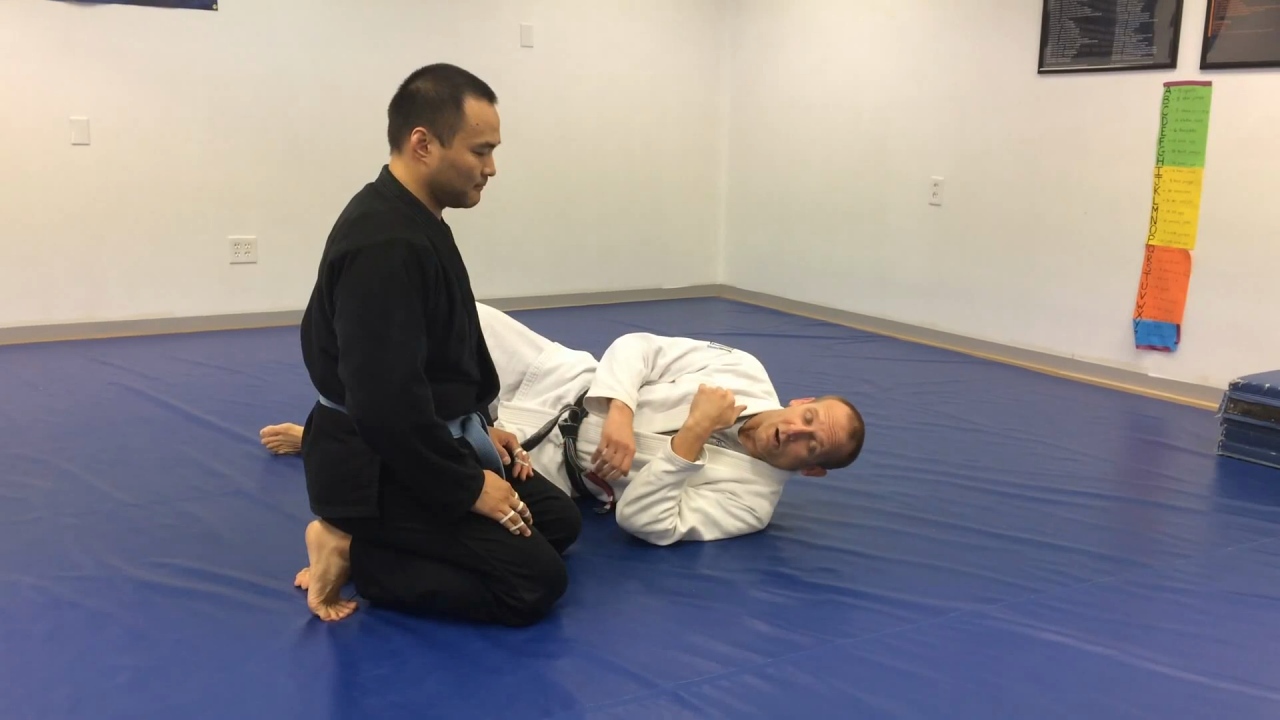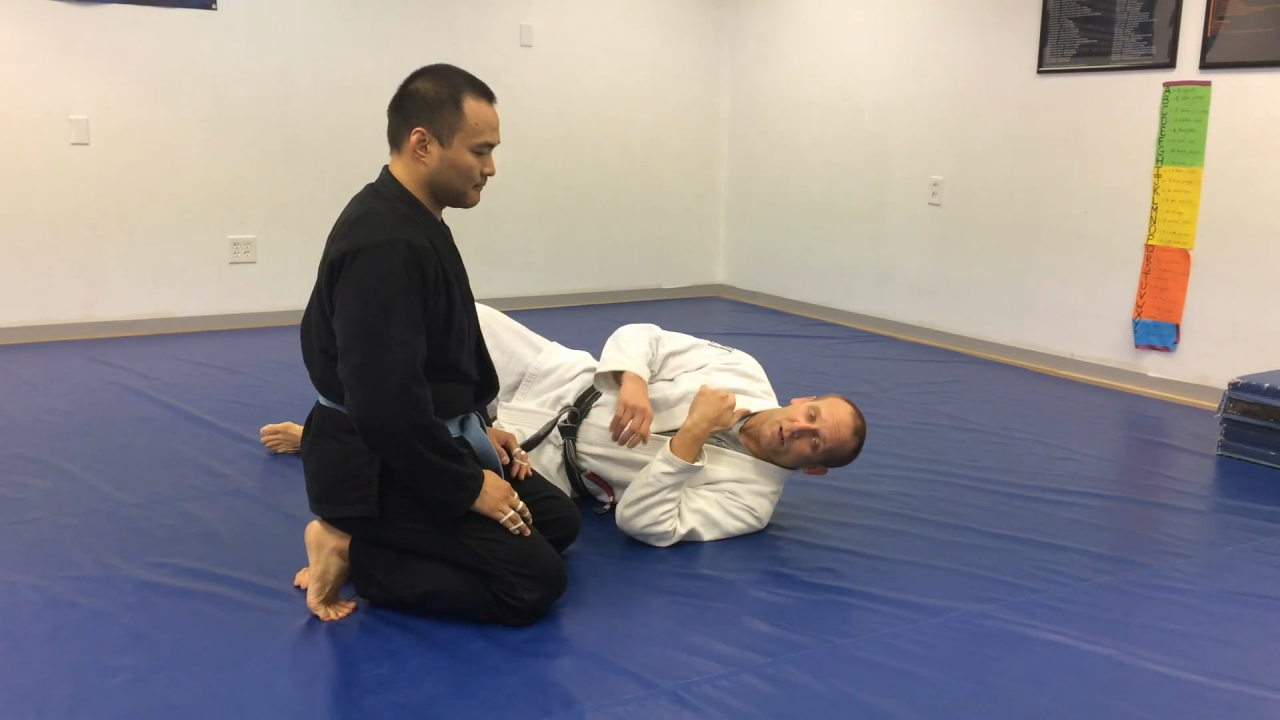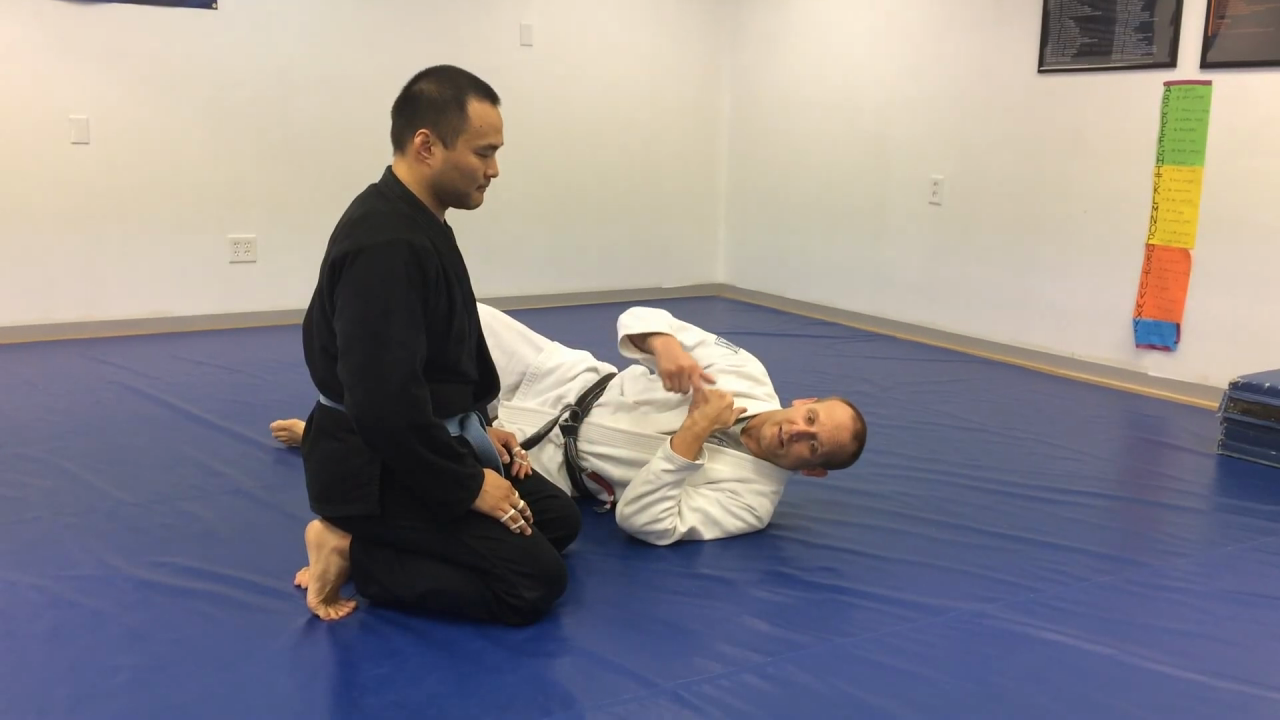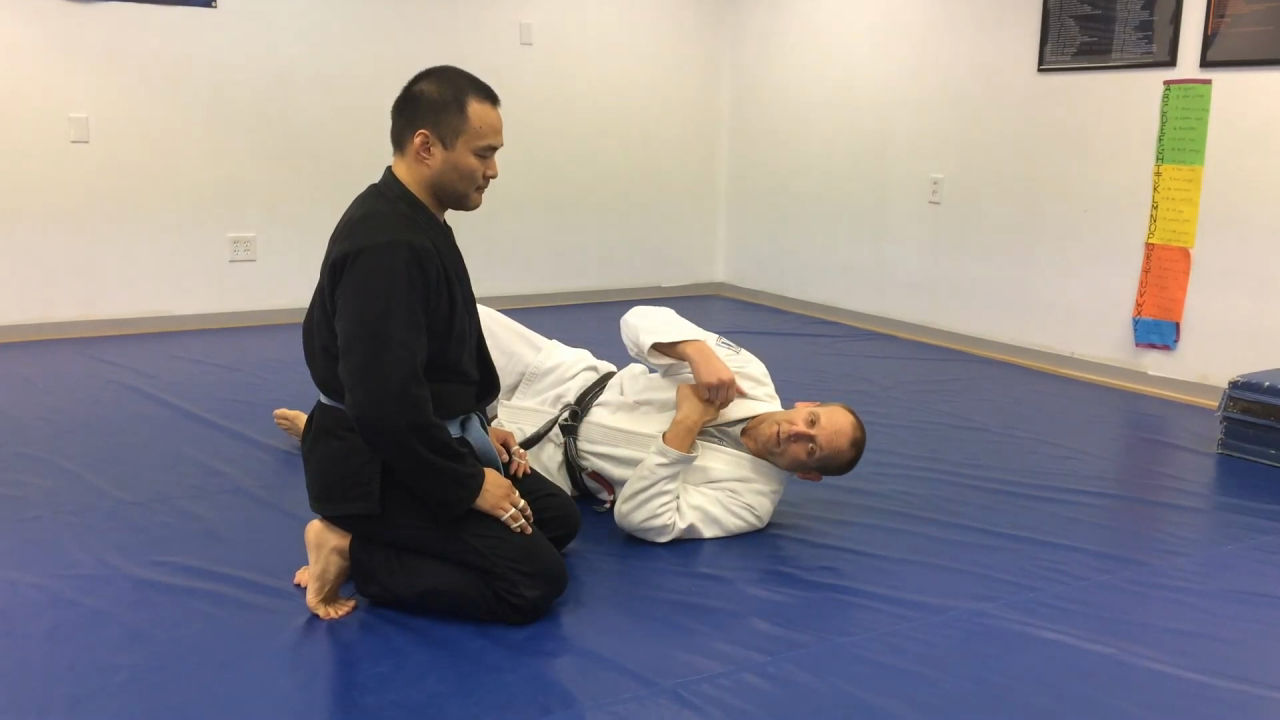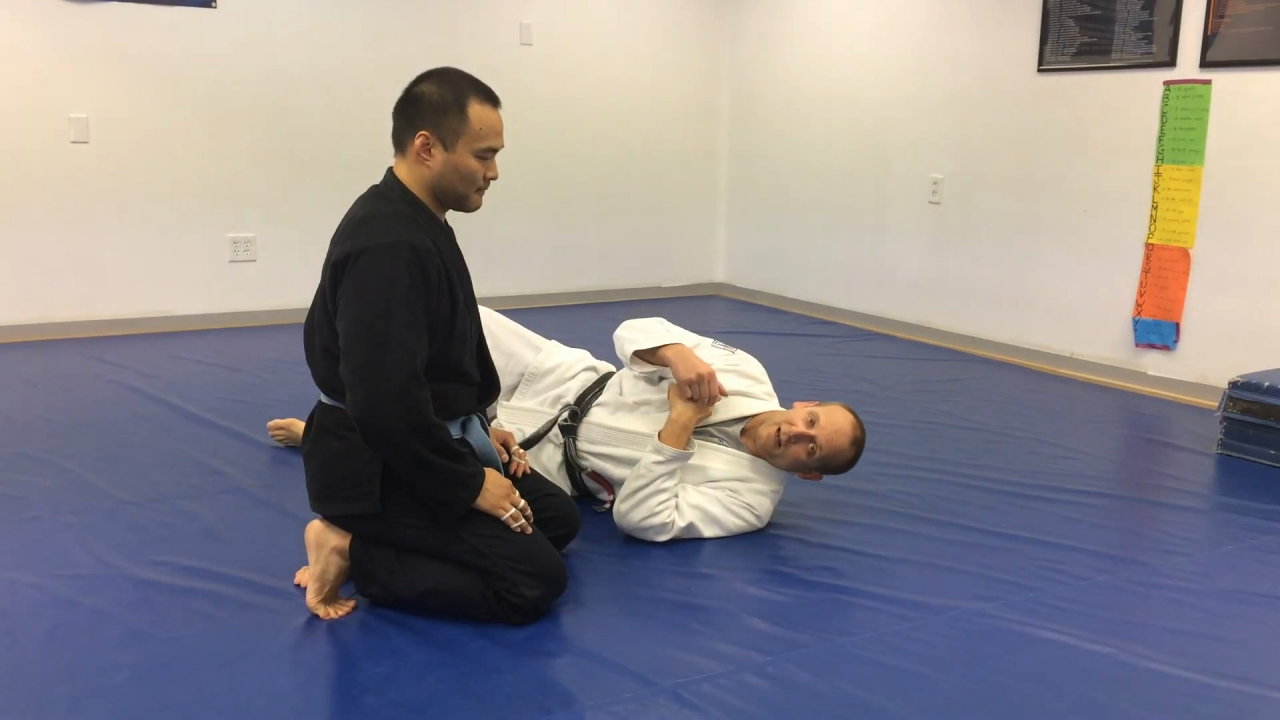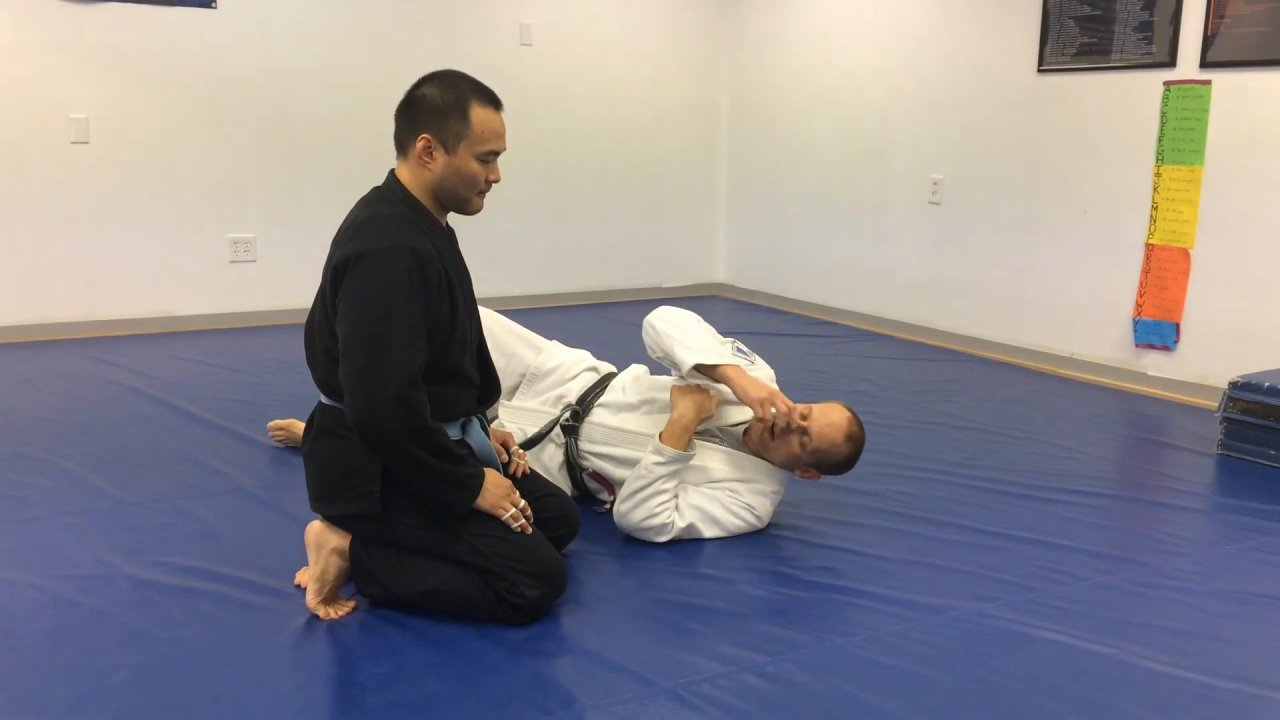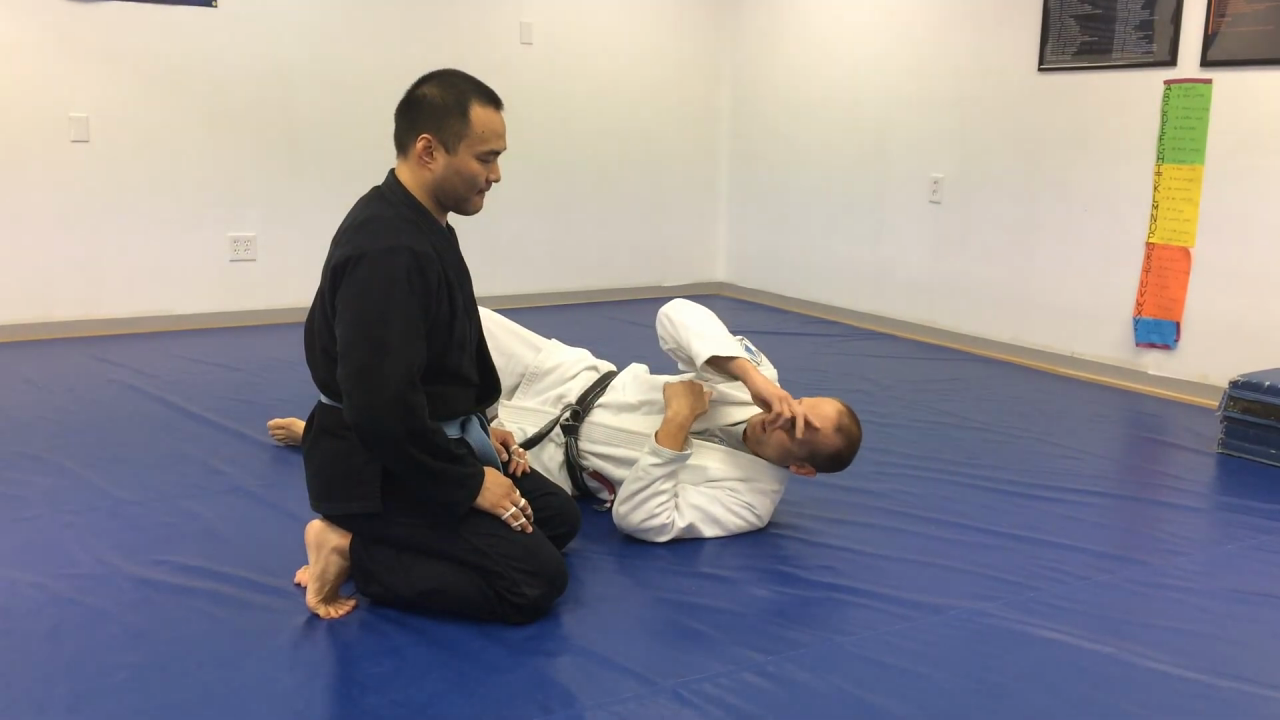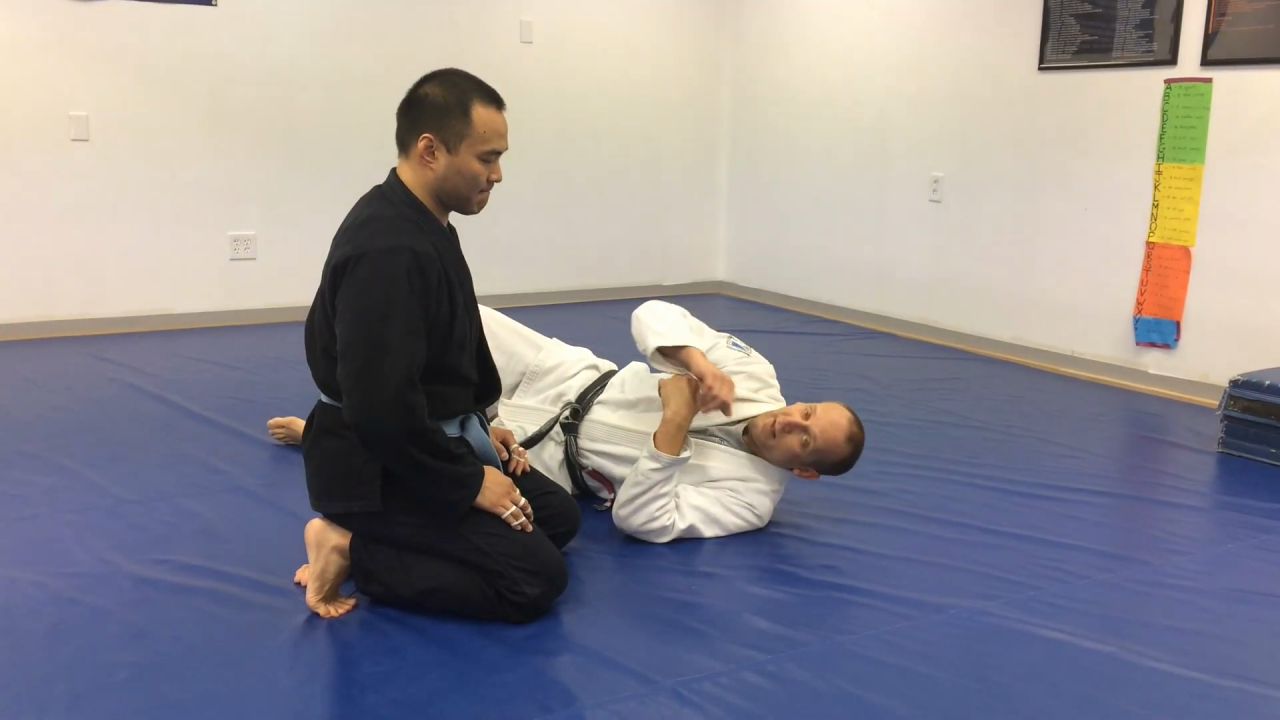
dt=0.4s
person 1, frame 1
left shoulder: (751, 499)
right shoulder: (745, 372)
left elbow: (643, 518)
right elbow: (639, 348)
left wrist: (695, 434)
right wrist: (620, 412)
left hip: (552, 461)
right hip: (572, 383)
person 1, frame 2
left shoulder: (751, 498)
right shoulder: (744, 373)
left elbow: (643, 521)
right elbow: (639, 337)
left wrist: (693, 435)
right wrist: (632, 384)
left hip: (549, 462)
right hip: (569, 381)
person 1, frame 3
left shoulder: (752, 498)
right shoulder: (747, 374)
left elbow: (643, 520)
right elbow: (638, 320)
left wrist: (694, 434)
right wrist: (665, 345)
left hip: (552, 461)
right hip: (576, 382)
person 1, frame 4
left shoulder: (750, 498)
right shoulder: (750, 378)
left elbow: (641, 517)
right elbow: (640, 321)
left wrist: (686, 429)
right wrist: (700, 351)
left hip: (552, 458)
right hip: (575, 380)
person 1, frame 5
left shoulder: (750, 497)
right shoulder: (746, 377)
left elbow: (640, 518)
right elbow: (631, 334)
left wrist: (679, 425)
right wrist: (678, 353)
left hip: (552, 458)
right hip: (577, 381)
person 1, frame 6
left shoulder: (751, 499)
right shoulder: (757, 375)
left elbow: (640, 518)
right elbow: (663, 323)
left wrist: (683, 426)
right wrist: (735, 378)
left hip: (554, 457)
right hip: (578, 379)
person 1, frame 7
left shoulder: (751, 499)
right shoulder: (753, 379)
left elbow: (640, 519)
right elbow: (677, 316)
left wrist: (677, 425)
right wrist: (752, 376)
left hip: (554, 458)
right hip: (578, 380)
person 1, frame 8
left shoulder: (752, 498)
right shoulder: (756, 379)
left elbow: (640, 519)
right elbow: (652, 315)
left wrist: (674, 424)
right wrist: (700, 362)
left hip: (552, 455)
right hip: (576, 377)
person 2, frame 1
left shoulder: (412, 221)
right shoulder: (384, 245)
right elbow: (386, 404)
left wrist: (479, 431)
right wrist: (467, 487)
left hip: (424, 441)
right hip: (377, 465)
left knee: (557, 521)
right knee: (534, 581)
left ankle: (369, 542)
right ankle: (351, 552)
person 2, frame 2
left shoulder: (412, 220)
right shoulder: (383, 245)
right elbow: (385, 402)
left wrist: (475, 430)
right wrist: (466, 487)
left hip: (424, 442)
right hip: (377, 466)
left knee: (557, 521)
right knee: (533, 581)
left ankle: (370, 540)
right ankle: (351, 551)
person 2, frame 3
left shoulder: (415, 222)
right shoulder: (385, 246)
right elbow: (384, 403)
left wrist: (476, 430)
right wrist: (467, 486)
left hip: (425, 442)
right hip: (377, 464)
left knee: (557, 521)
right knee: (534, 581)
left ankle: (372, 540)
right ankle: (352, 552)
person 2, frame 4
left shoulder: (415, 222)
right shoulder: (385, 246)
right elbow: (384, 403)
left wrist: (475, 430)
right wrist: (468, 485)
left hip: (422, 443)
right hip: (376, 465)
left knee: (557, 519)
right knee: (534, 580)
left ankle: (375, 540)
right ankle: (352, 550)
person 2, frame 5
left shoulder: (416, 222)
right shoulder: (387, 246)
right elbow: (385, 403)
left wrist: (476, 431)
right wrist: (468, 484)
left hip: (424, 443)
right hip: (377, 464)
left knee: (557, 519)
right knee: (534, 580)
left ankle: (372, 539)
right ankle: (352, 551)
person 2, frame 6
left shoulder: (418, 224)
right shoulder: (386, 250)
right elbow: (383, 406)
left wrist: (475, 432)
right wrist: (468, 484)
left hip: (428, 442)
right hip: (377, 465)
left knee: (558, 519)
right knee: (534, 580)
left ankle: (374, 539)
right ankle: (352, 552)
person 2, frame 7
left shoulder: (420, 224)
right shoulder: (385, 251)
right elbow: (381, 407)
left wrist: (476, 430)
right wrist: (467, 483)
left hip: (427, 442)
right hip: (377, 465)
left knee: (557, 518)
right knee: (534, 580)
left ankle: (376, 539)
right ankle: (353, 551)
person 2, frame 8
left shoulder: (422, 223)
right shoulder: (386, 250)
right elbow: (380, 407)
left wrist: (474, 429)
right wrist: (467, 481)
left hip: (430, 439)
right hip: (377, 464)
left knee: (558, 516)
right knee: (535, 578)
left ankle: (369, 538)
right ankle: (353, 549)
